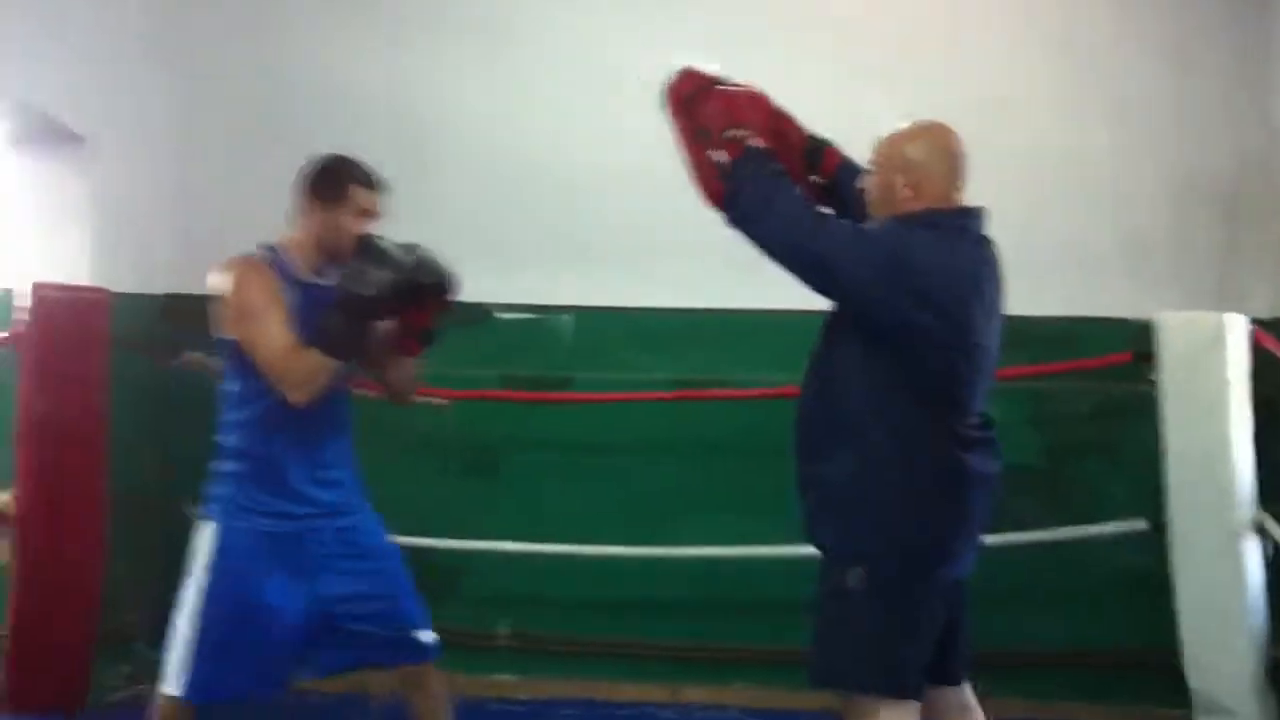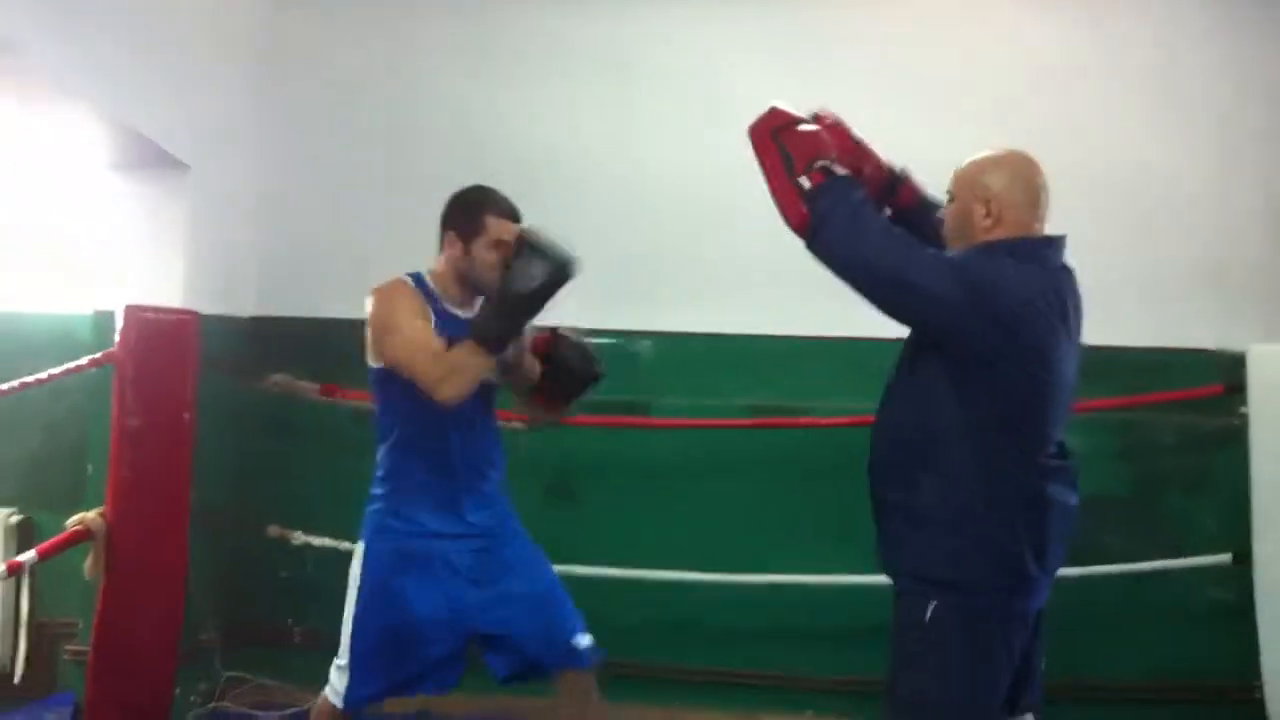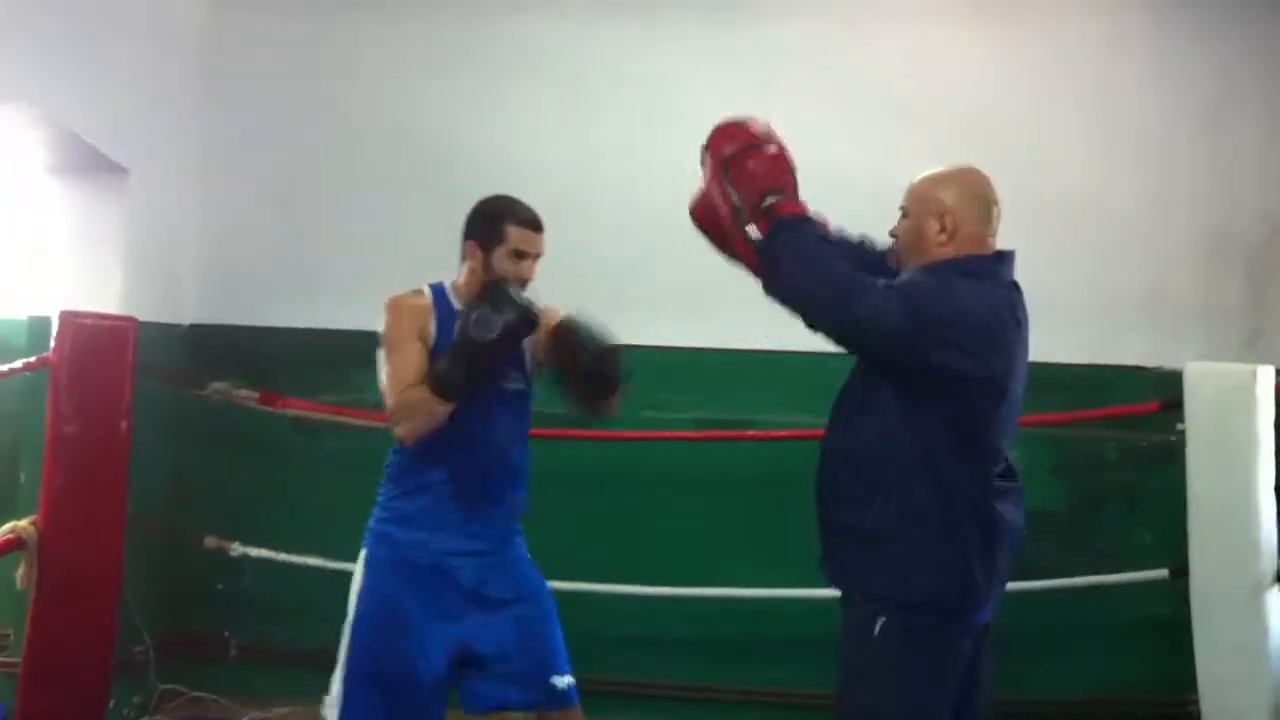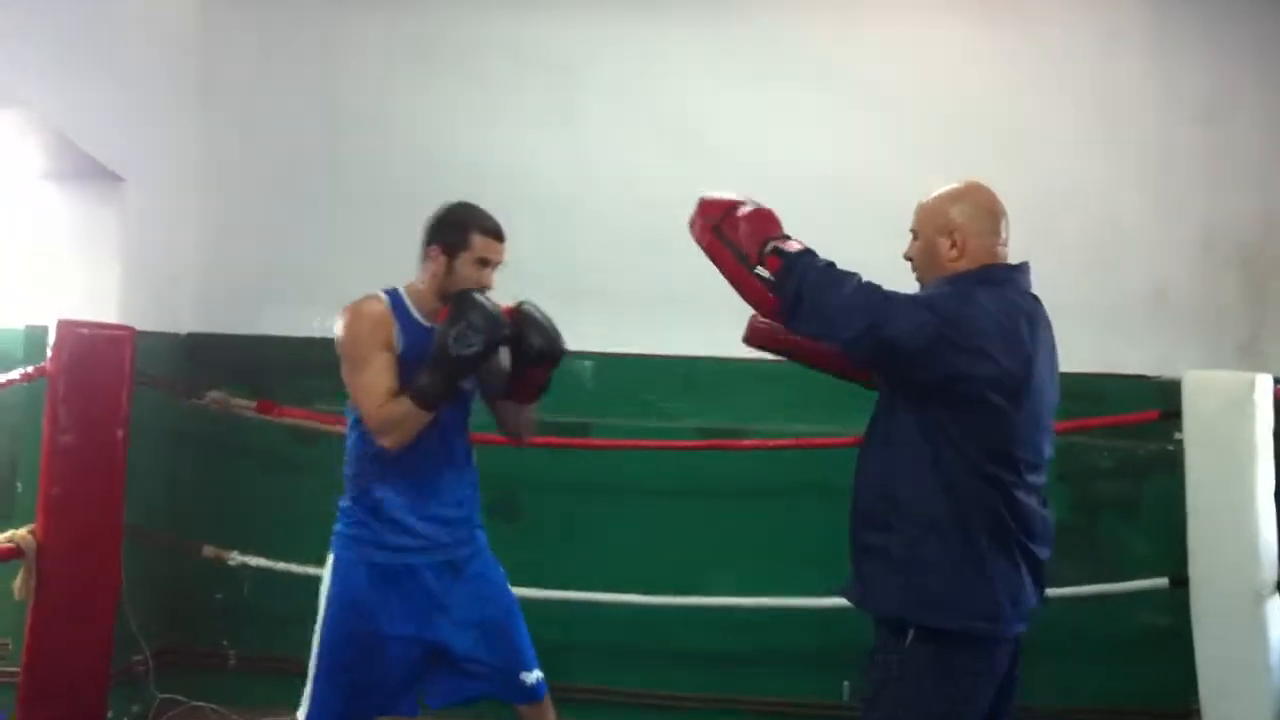
dt=0.4s
person 1, frame 1
left shoulder: (913, 262)
right shoulder: (956, 252)
left elbow: (799, 235)
right elbow: (857, 203)
left wrist: (743, 154)
right wrist: (808, 153)
left hip: (889, 519)
right hip: (925, 510)
person 1, frame 2
left shoulder: (992, 291)
right shoulder: (1038, 279)
left elbow: (877, 257)
right elbow: (931, 243)
left wrist: (821, 174)
right wrist: (878, 179)
left hip: (966, 555)
right hip: (1005, 546)
person 1, frame 3
left shoulder: (948, 311)
right shoulder: (979, 296)
left elbow: (840, 298)
right elbow: (874, 277)
left wrist: (772, 207)
right wrist: (783, 217)
left hip: (911, 574)
right hip: (950, 563)
person 1, frame 4
left shoulder: (970, 320)
right shoulder: (1011, 313)
left elbow: (863, 319)
right elbow: (894, 340)
left wrist: (772, 250)
left hip: (942, 591)
right hip: (986, 582)
person 2, frame 1
left shoulder: (350, 280)
right shoulder: (250, 278)
left elbow: (399, 384)
right elbow: (295, 384)
left wrist: (414, 317)
right wrist: (352, 312)
left hip: (337, 510)
right hip: (252, 515)
left knee: (416, 652)
person 2, frame 2
left shoulder: (490, 312)
right shoulder: (396, 301)
left elbow: (536, 401)
right elbow: (445, 387)
left wrist: (557, 377)
right wrist: (508, 312)
left hip: (487, 528)
right hip: (405, 533)
left knee: (573, 660)
person 2, frame 3
left shoulder: (535, 324)
right shoulder: (411, 311)
left elbow: (599, 408)
right elbow: (406, 423)
left wrist: (595, 374)
right wrist: (467, 359)
left hip: (495, 548)
right hip: (407, 547)
person 2, frame 4
left shoulder: (480, 322)
right shoulder: (369, 319)
left elbow: (517, 427)
right elbow: (387, 430)
left wrist: (530, 372)
right wrist: (446, 367)
left hip: (458, 547)
right hip: (373, 550)
